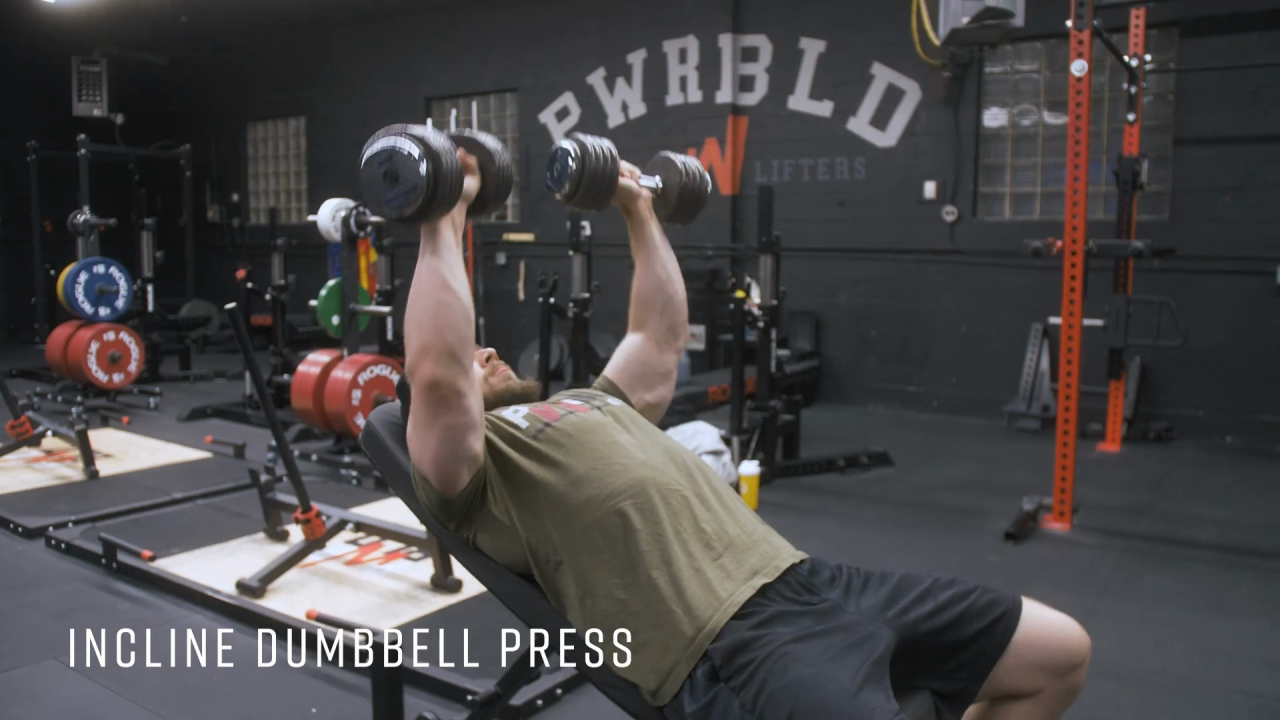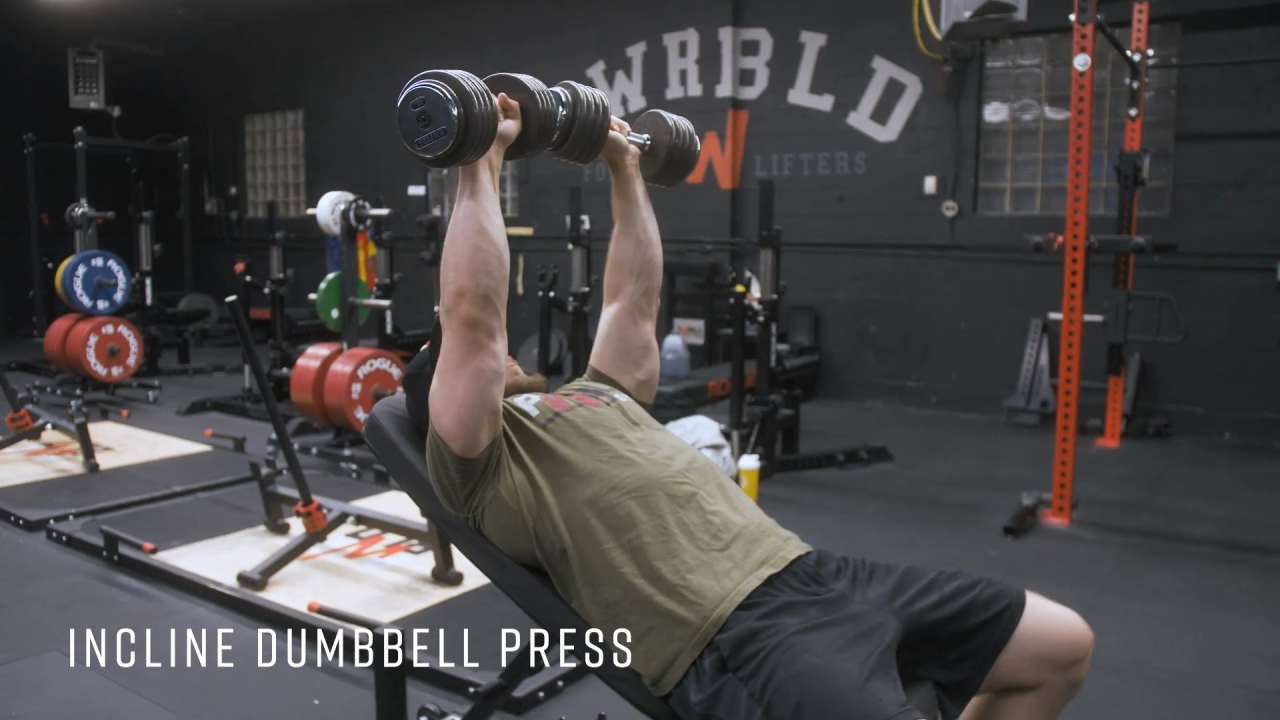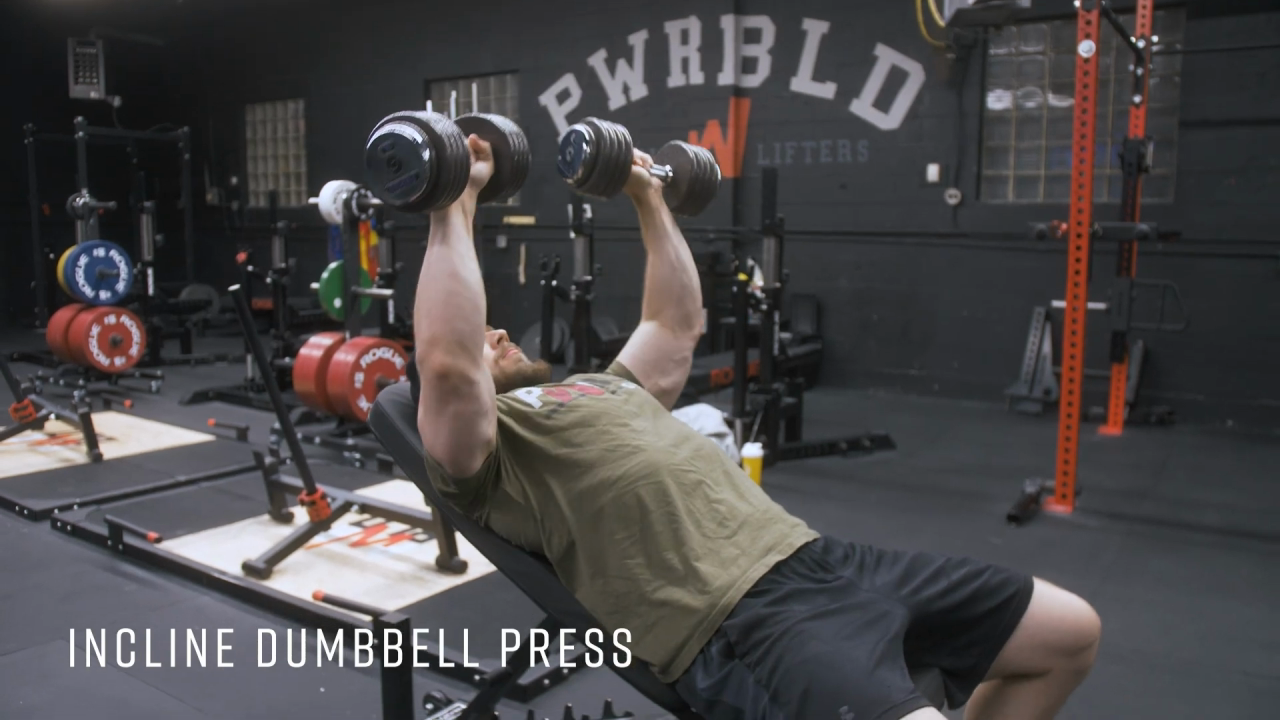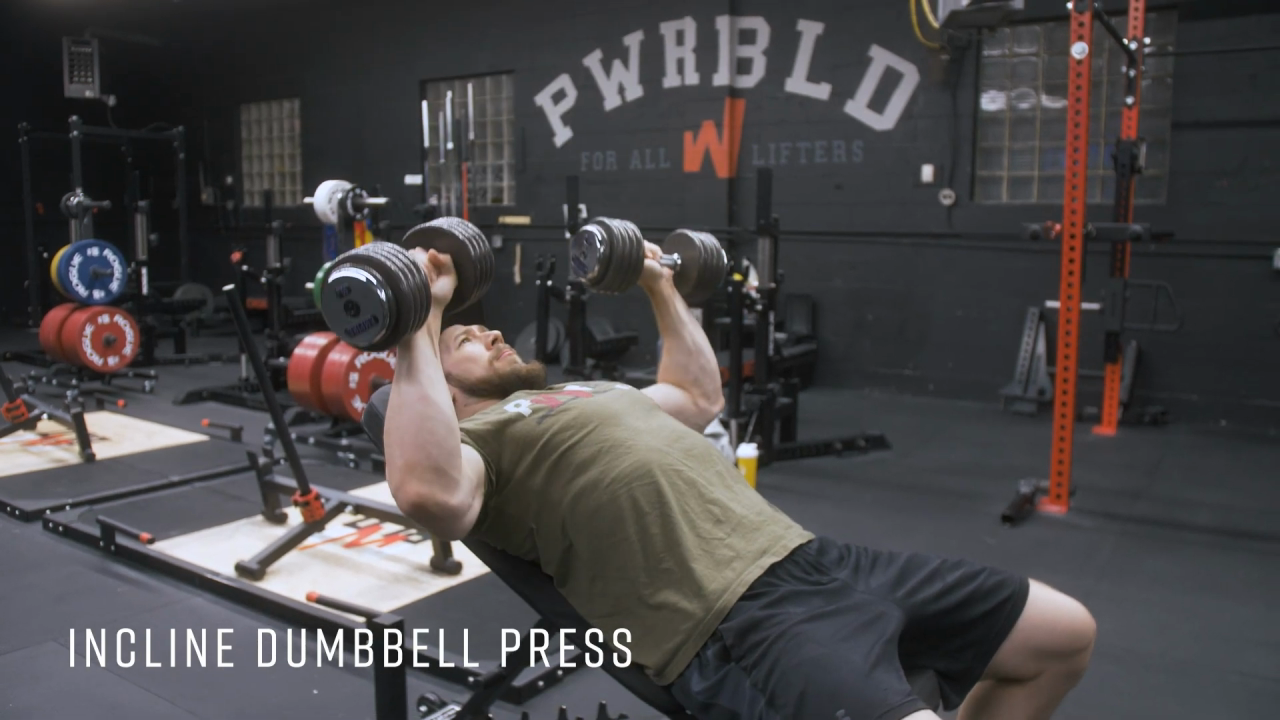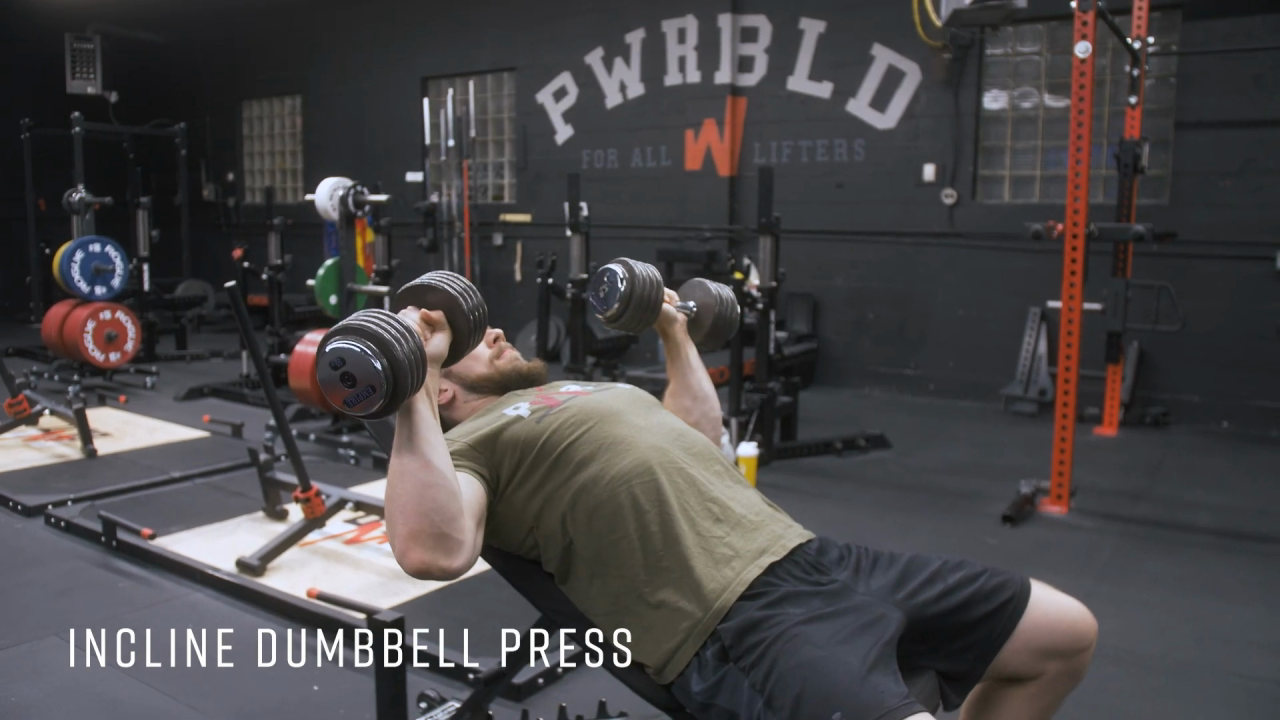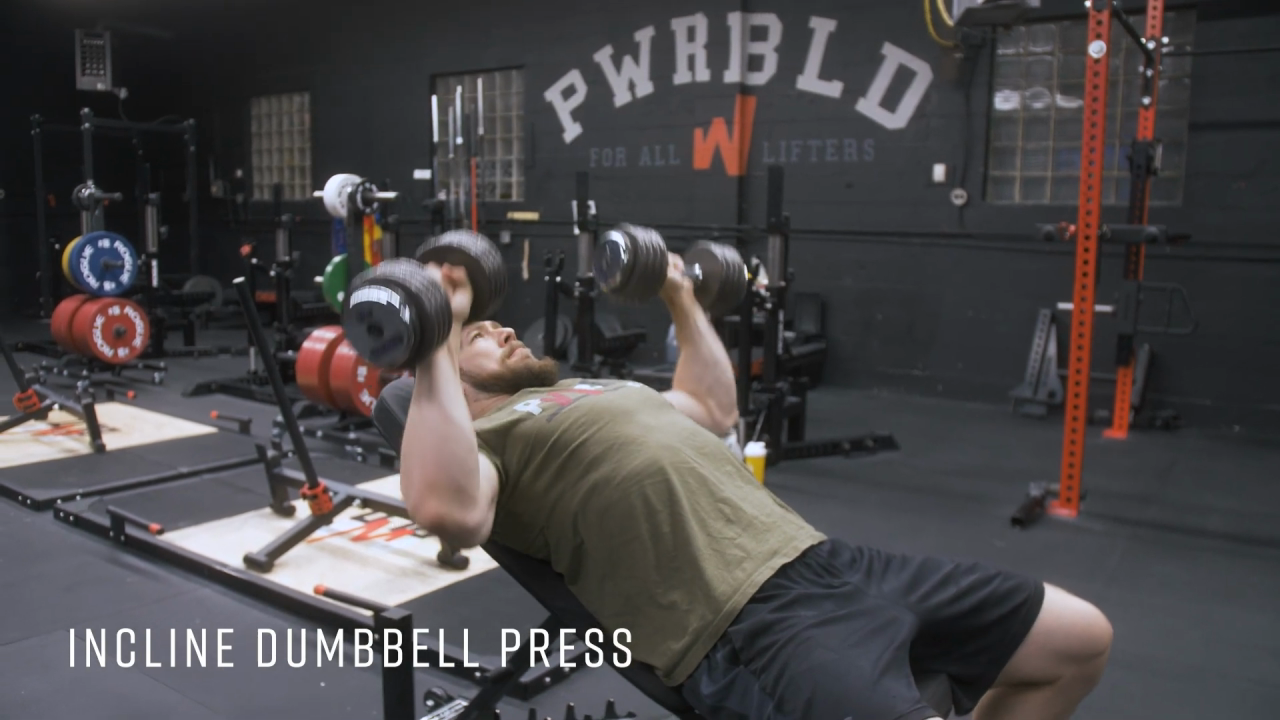
dt=0.5s
person 1, frame 1
left shoulder: (591, 409)
right shoulder: (475, 467)
left elbow: (663, 336)
right elbow: (436, 374)
left wrist: (639, 215)
right wrist: (443, 221)
left hip: (800, 584)
right hip: (724, 648)
left knee: (1060, 653)
person 1, frame 2
left shoulder: (593, 399)
right shoulder: (480, 463)
left elbow: (634, 301)
right elbow: (472, 314)
left wrist: (625, 169)
right wrist: (482, 163)
left hip: (804, 573)
right hip: (733, 639)
left knee: (1063, 647)
person 1, frame 3
left shoulder: (600, 387)
right shoulder: (486, 447)
left elbow: (678, 324)
right elbow: (443, 368)
left wrist: (648, 200)
right wrist: (454, 205)
left hip: (814, 558)
right hip: (739, 624)
left knee: (1070, 634)
person 1, frame 4
left shoulder: (580, 398)
right shoulder: (475, 444)
left elbow: (701, 397)
right elbow: (430, 492)
left wrist: (661, 288)
right wrist: (419, 324)
left hip: (804, 559)
right hip: (735, 624)
left knee: (1065, 636)
person 1, frame 5
left shoulder: (581, 397)
right shoulder: (469, 449)
right elbow: (431, 550)
left wrist: (675, 333)
left hip: (811, 559)
right hip: (737, 622)
left knee: (1067, 637)
person 1, frame 6
left shoulder: (596, 391)
right shoulder: (484, 437)
left elbow: (716, 413)
right elbow: (449, 509)
left wrist: (683, 302)
right wrist: (436, 342)
left hip: (823, 562)
right hip: (747, 624)
left knee: (1080, 639)
